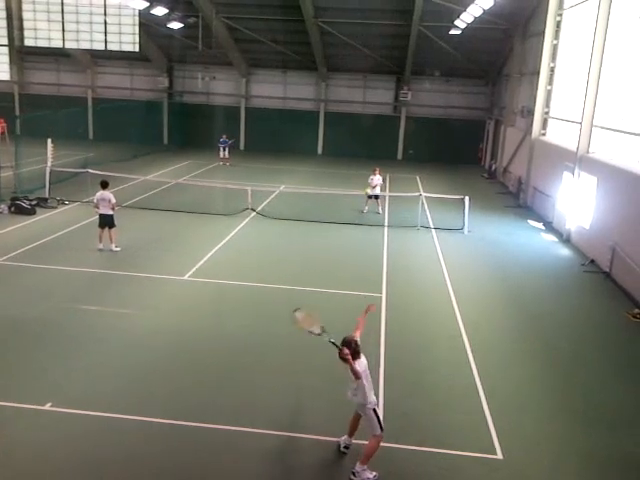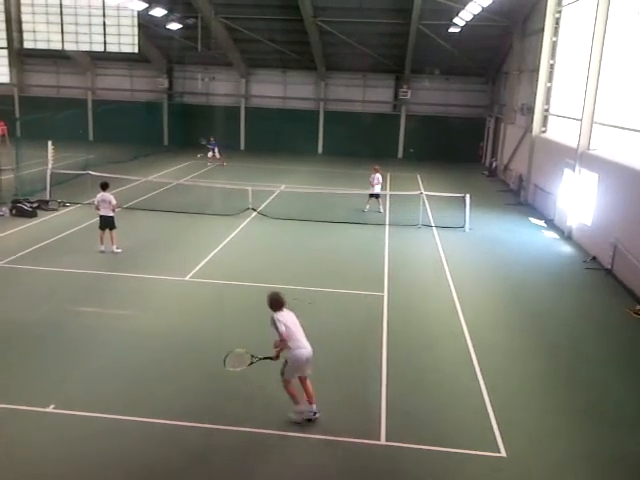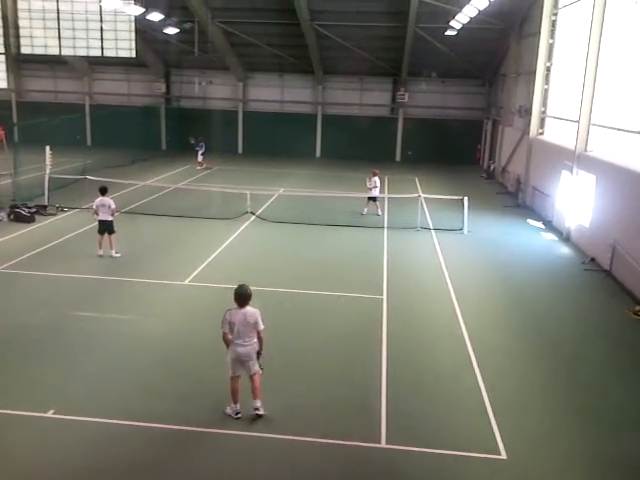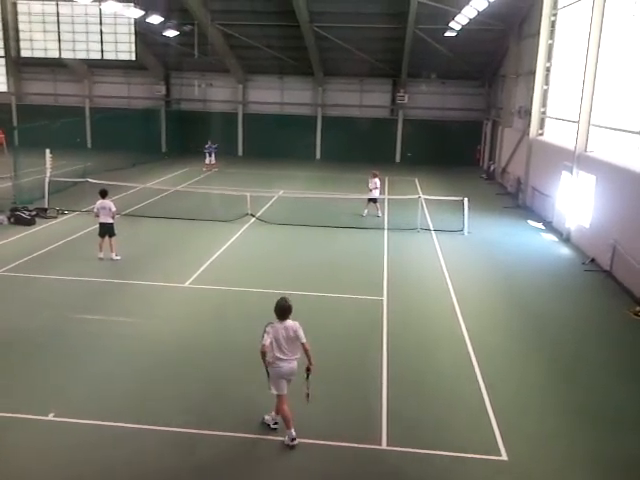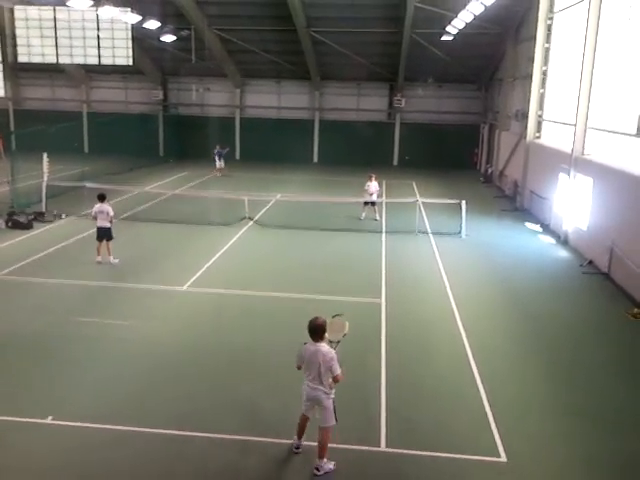
dt=1s
person 1, frame 1
left shoulder: (352, 354)
right shoulder: (358, 365)
left elbow: (358, 329)
right elbow: (356, 376)
left wrist: (365, 313)
right wrist: (350, 362)
left hip: (357, 396)
right hip: (366, 402)
left knee: (358, 415)
right knee: (377, 436)
left ankle: (346, 441)
person 1, frame 2
left shoulder: (276, 317)
right shoulder: (288, 313)
left elbow: (284, 339)
left wrist: (278, 351)
right wrist: (280, 342)
left hip: (296, 353)
right hip: (307, 350)
left knee: (286, 380)
right knee: (304, 379)
left ankle: (300, 410)
right ankle: (312, 410)
person 1, frame 3
left shoulder: (229, 314)
right shoulder: (255, 313)
left elbow: (225, 337)
right elbow: (260, 335)
left wrist: (230, 347)
right wrist: (260, 349)
left hip: (235, 350)
right hip: (250, 350)
left knee: (234, 378)
right knee: (255, 376)
left ankle: (235, 409)
right ankle: (257, 406)
person 1, frame 4
left shoulder: (271, 328)
right shoulder: (296, 326)
left elbow: (264, 350)
right elbow: (305, 347)
left wrist: (265, 361)
right wrist: (310, 363)
left hip: (277, 366)
right hip: (292, 365)
left knee: (282, 401)
right knee: (281, 395)
left ankle: (291, 435)
right ankle: (274, 418)
person 1, frame 5
left shoulder: (305, 349)
right shoulder: (329, 353)
left elbow: (299, 367)
right elbow: (337, 379)
right wrist: (338, 373)
left hip: (308, 390)
right hip: (324, 394)
left knee: (304, 416)
right knee: (325, 429)
left ankle: (297, 443)
right ankle: (320, 464)
